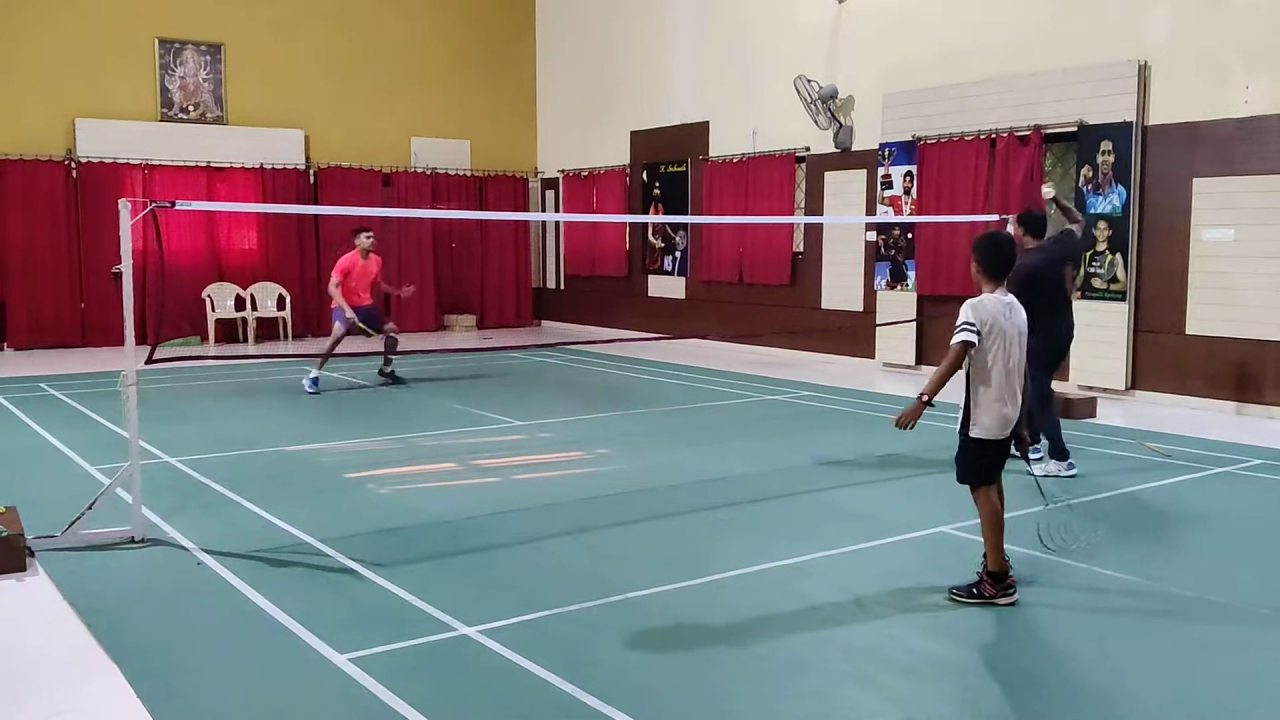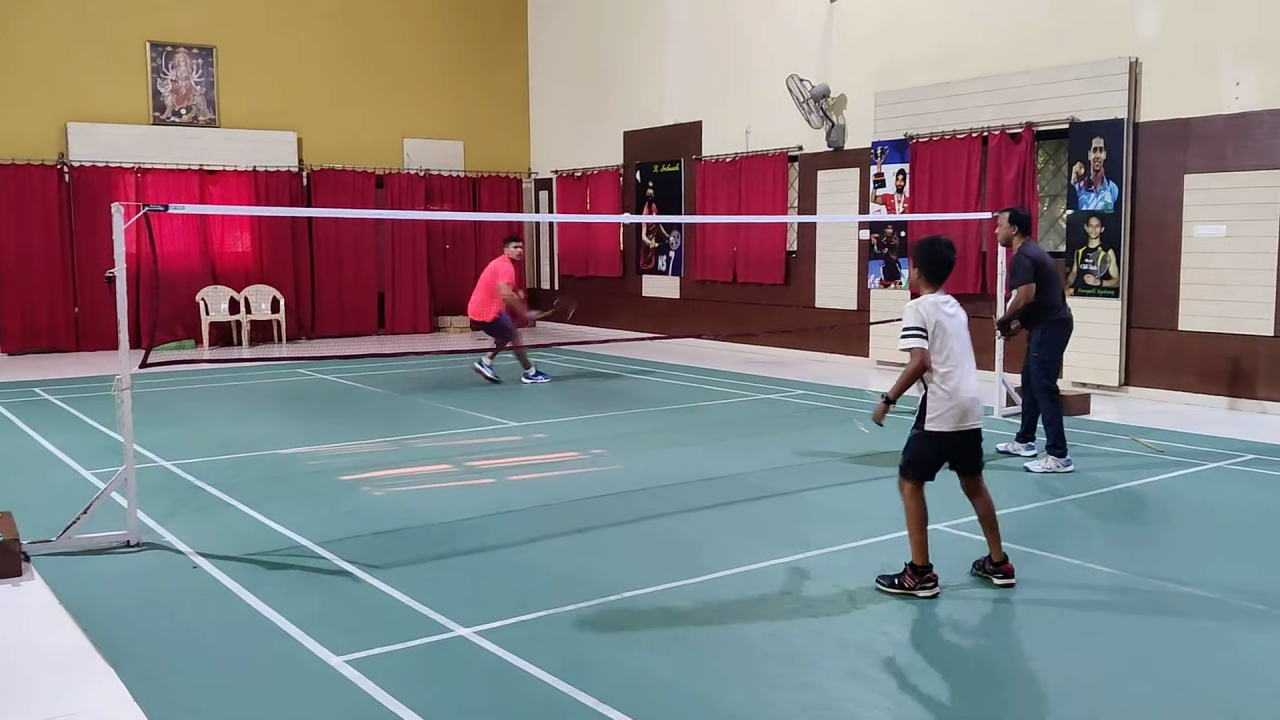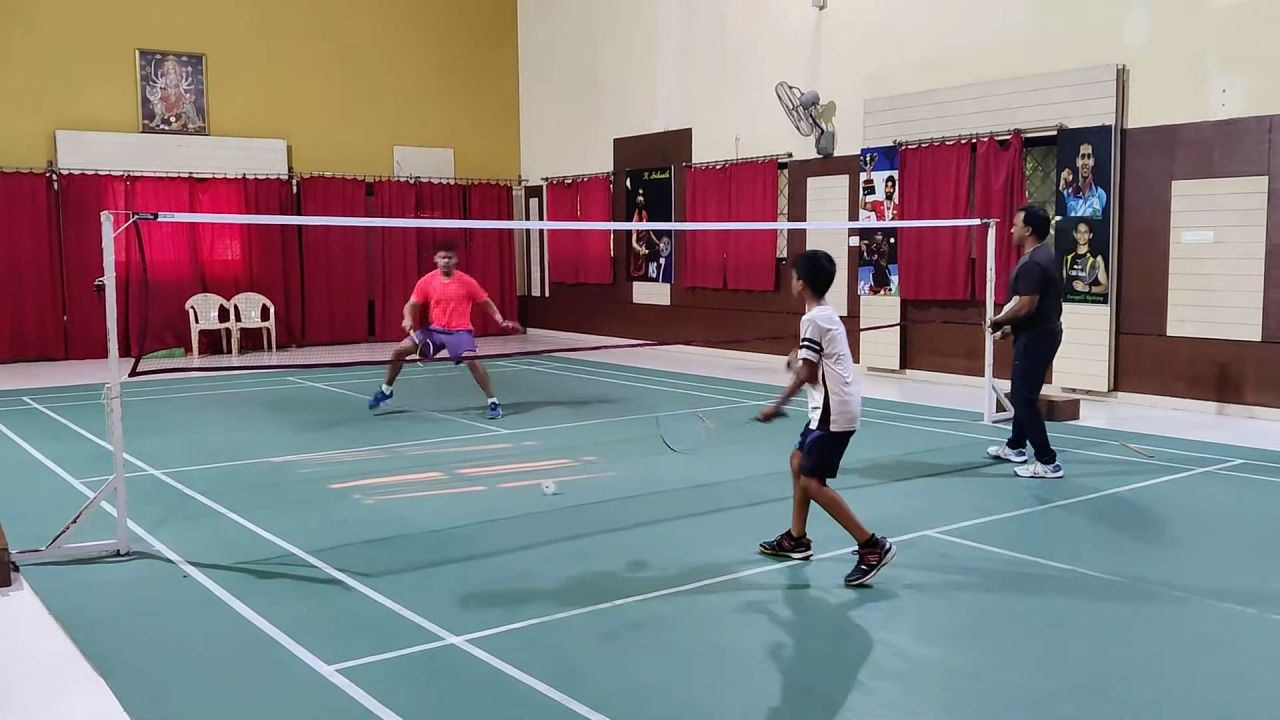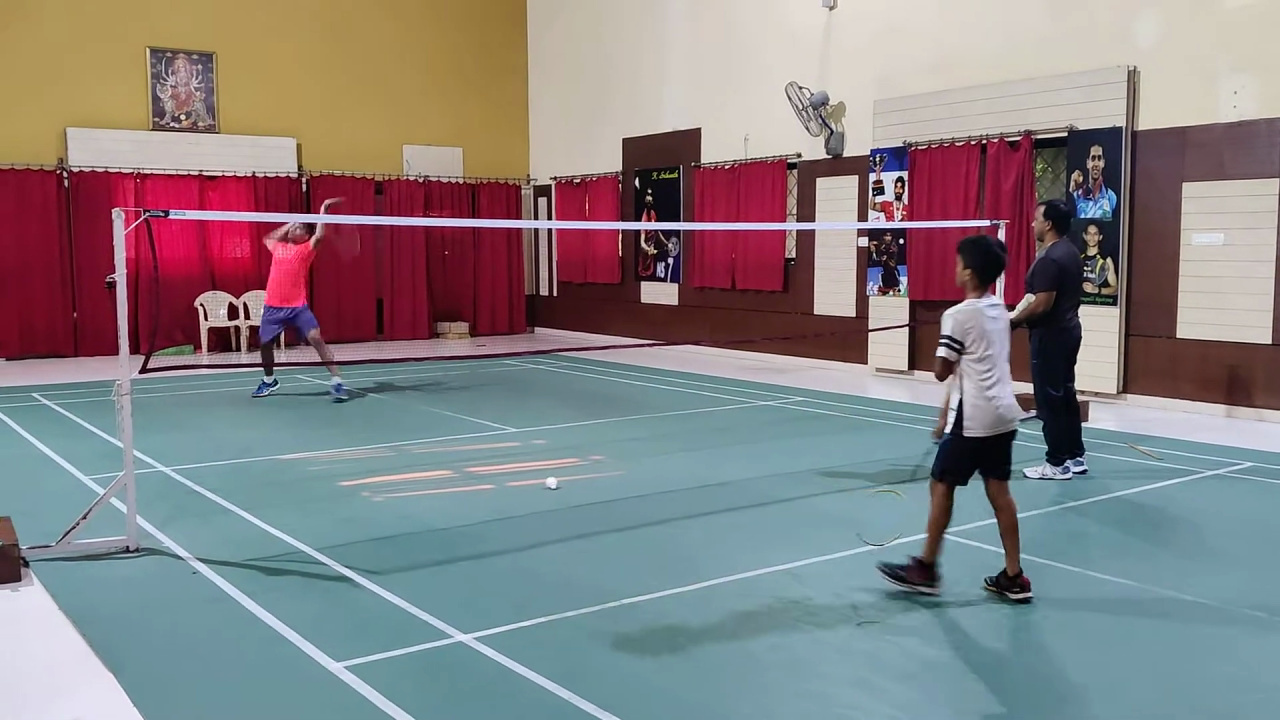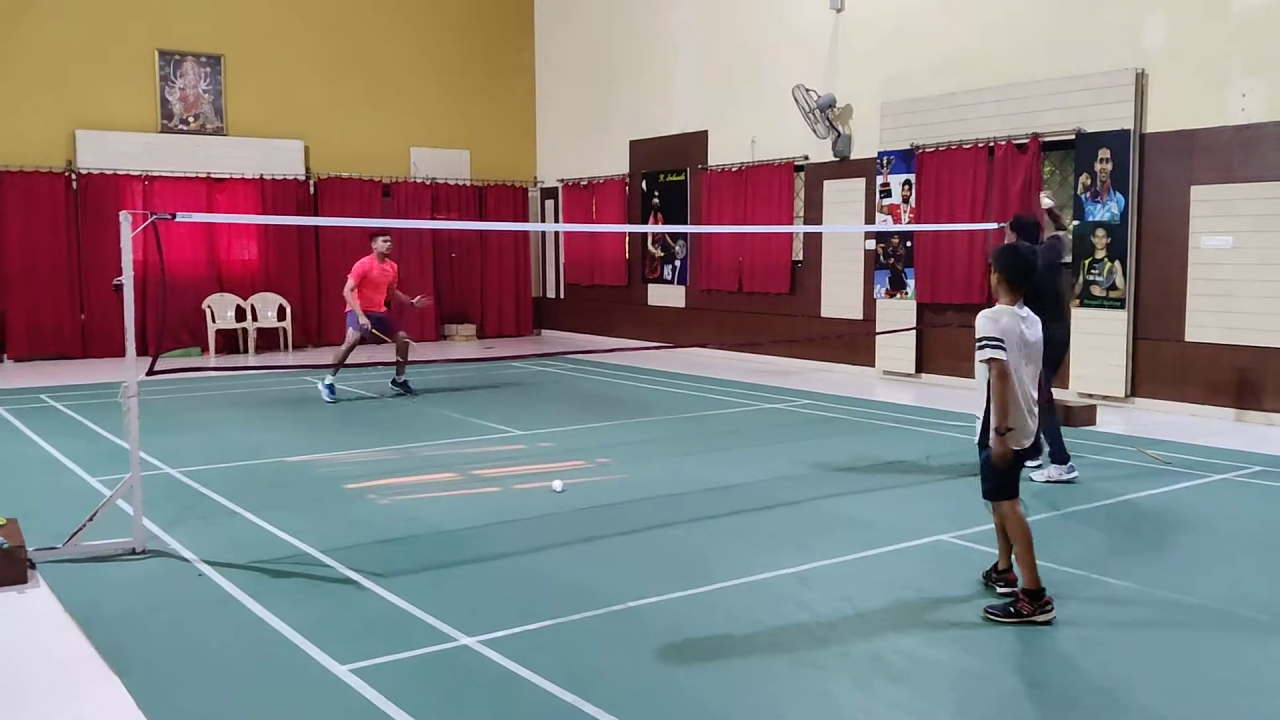
dt=1s
person 1, frame 1
left shoulder: (975, 309)
right shoulder: (1017, 308)
left elbow: (955, 357)
right elbow: (1018, 370)
left wrist: (921, 401)
right wrist: (1019, 424)
left hip: (983, 418)
right hip: (1007, 415)
left knee: (983, 490)
right knee: (992, 485)
left ankle: (997, 581)
right ankle: (997, 560)
person 1, frame 2
left shoulder: (917, 308)
right shoulder: (954, 307)
left elbow: (918, 363)
left wrist: (887, 400)
left hip: (940, 412)
right hip: (970, 409)
left knee: (909, 484)
right knee: (973, 483)
left ankle: (920, 573)
right ankle: (998, 563)
person 1, frame 3
left shoulder: (812, 320)
right shoulder: (825, 315)
left elbow: (807, 374)
right elbow: (816, 374)
left wrist: (794, 366)
right wrist: (778, 404)
left hip: (834, 413)
right hip: (829, 409)
left knee: (813, 482)
right knee: (798, 464)
left ankle: (872, 546)
right ankle: (796, 539)
person 1, frame 4
left shoulder: (958, 316)
right shoulder: (1000, 309)
left elbow: (941, 371)
left wrist: (940, 363)
left hip: (973, 418)
right hip: (1004, 414)
left knee: (942, 485)
right knee: (998, 490)
left ankle: (925, 567)
right ankle: (1014, 577)
person 1, frame 5
left shoulder: (991, 317)
right shoulder: (1030, 320)
left elbow: (999, 377)
left wrist: (999, 432)
left hip: (1002, 426)
right hip: (1025, 424)
left knee: (1005, 505)
right knee: (1003, 497)
left ankle: (1033, 596)
right ankle: (1003, 571)
person 2, frame 1
left shoulder: (1022, 267)
right shoulder: (1061, 245)
right elbow: (1077, 223)
right wrist: (1056, 200)
left hip: (1042, 335)
right hip: (1062, 331)
left knee: (1038, 395)
right knee: (1034, 387)
left ankle: (1061, 459)
right ankle: (1031, 443)
person 2, frame 2
left shoulder: (1022, 257)
right shoulder: (1030, 252)
left elbow: (1025, 297)
left wrist: (1004, 320)
right wrist: (1017, 324)
left hip: (1050, 328)
right hip: (1046, 326)
left knee: (1044, 388)
right knee: (1030, 383)
left ankle: (1058, 456)
right ankle: (1025, 441)
person 2, frame 3
left shoulder: (1032, 264)
right shoulder: (1045, 256)
left elbow: (1025, 307)
left wrist: (998, 321)
right wrist: (1010, 325)
left hip: (1035, 337)
right hip: (1044, 333)
left knee: (1024, 398)
right knee: (1025, 394)
left ankle: (1047, 462)
right ankle: (1015, 446)
person 2, frame 4
left shoulder: (1050, 259)
right shoulder: (1070, 252)
left elbow: (1042, 304)
left wrist: (1015, 319)
right wrist: (1022, 314)
left hip: (1050, 336)
right hip: (1068, 330)
left knee: (1049, 400)
right knee: (1065, 396)
left ankle: (1057, 464)
right ankle: (1075, 456)
person 2, frame 5
right shoulder: (1050, 250)
right elbow: (1060, 231)
right wrist: (1050, 211)
left hip: (1038, 341)
right hip: (1058, 336)
left knee: (1040, 400)
right knee: (1033, 394)
left ankle: (1061, 464)
person 3, frame 1
left shoulder: (376, 261)
right shoulder: (346, 261)
left elbow: (378, 283)
right elbow: (332, 287)
left wrist: (399, 293)
right wrist: (347, 310)
left hip: (366, 306)
right hip: (343, 305)
left knee: (392, 331)
right knee: (338, 335)
left ankle: (386, 370)
right ankle: (314, 376)
person 3, frame 2
left shoulder: (508, 266)
right shoulder: (505, 266)
right elbow: (506, 294)
left wrist: (516, 297)
right wrist: (523, 312)
left hip: (478, 310)
right hip: (486, 312)
left knee: (507, 336)
right knee: (515, 335)
left ankle: (485, 362)
right ankle: (530, 373)
person 3, frame 3
left shoulder: (466, 282)
right shoulder: (426, 281)
left elbow: (486, 302)
right elbow: (410, 305)
left wrist: (501, 321)
right wrist: (408, 319)
left hip: (459, 331)
right hip: (434, 330)
left knee: (470, 359)
right knee: (400, 350)
left ankle: (493, 401)
right ankle: (386, 390)
person 3, frame 4
left shoulder: (306, 249)
right shoulder: (278, 246)
left elbow: (319, 236)
right elbow: (269, 239)
left wrist: (324, 208)
right wrist: (287, 226)
left hip: (297, 306)
right hip: (273, 307)
left knee: (316, 339)
right knee: (265, 344)
left ankle: (336, 381)
right ankle: (269, 380)
person 3, frame 5
left shoulder: (393, 267)
right shoulder: (363, 264)
left elbow: (393, 292)
right elbow: (348, 291)
left wrist: (411, 302)
right wrist: (360, 315)
left hip: (379, 312)
right hip: (359, 311)
left knee: (403, 340)
right knee: (352, 341)
left ankle: (399, 379)
right ankle: (328, 382)
